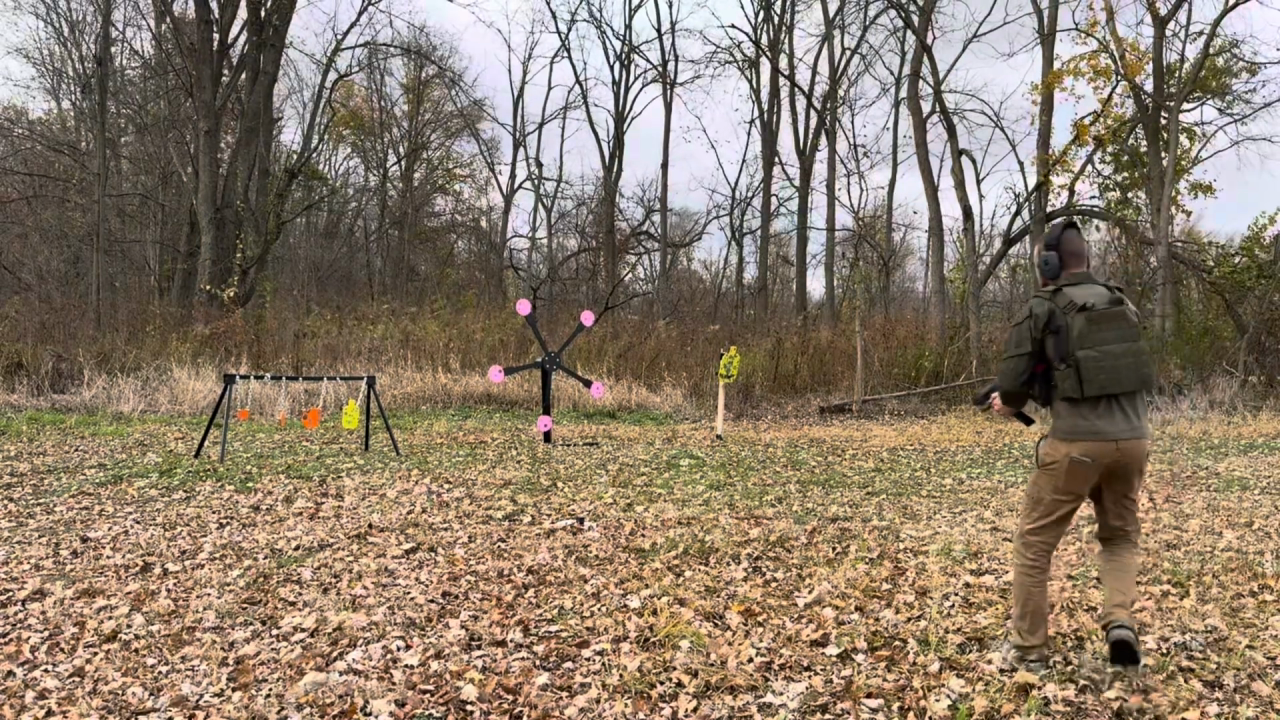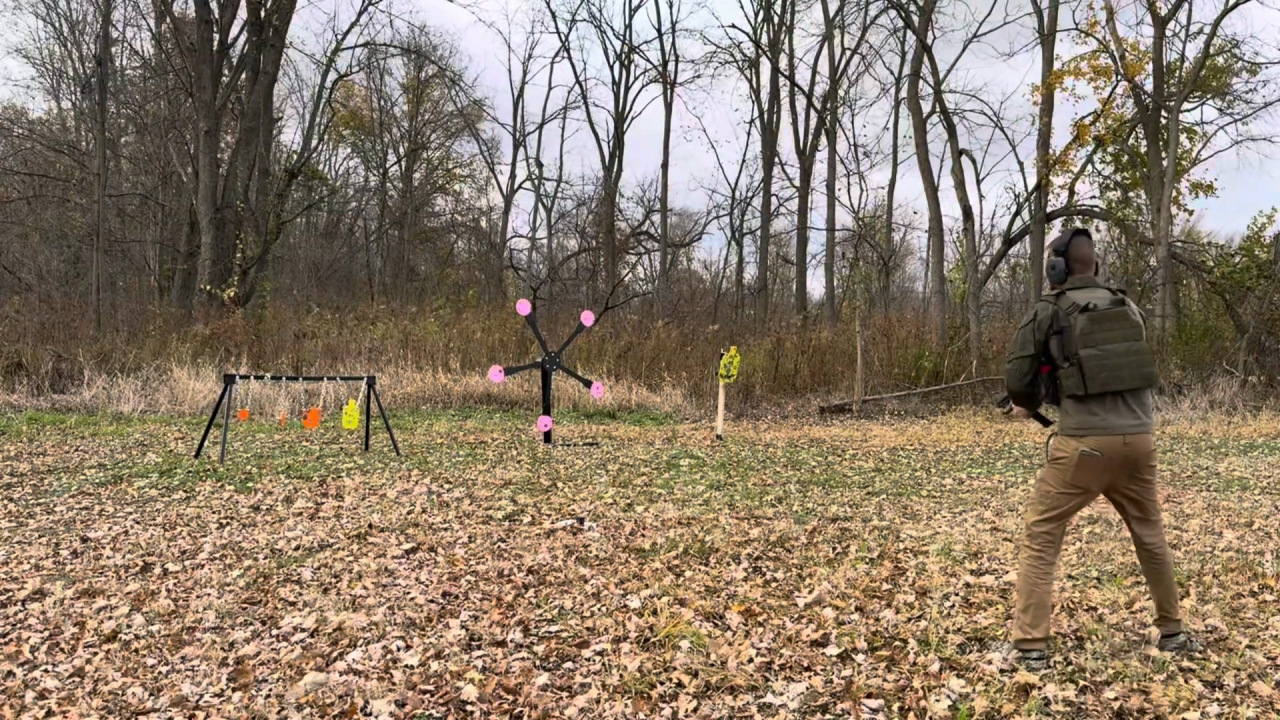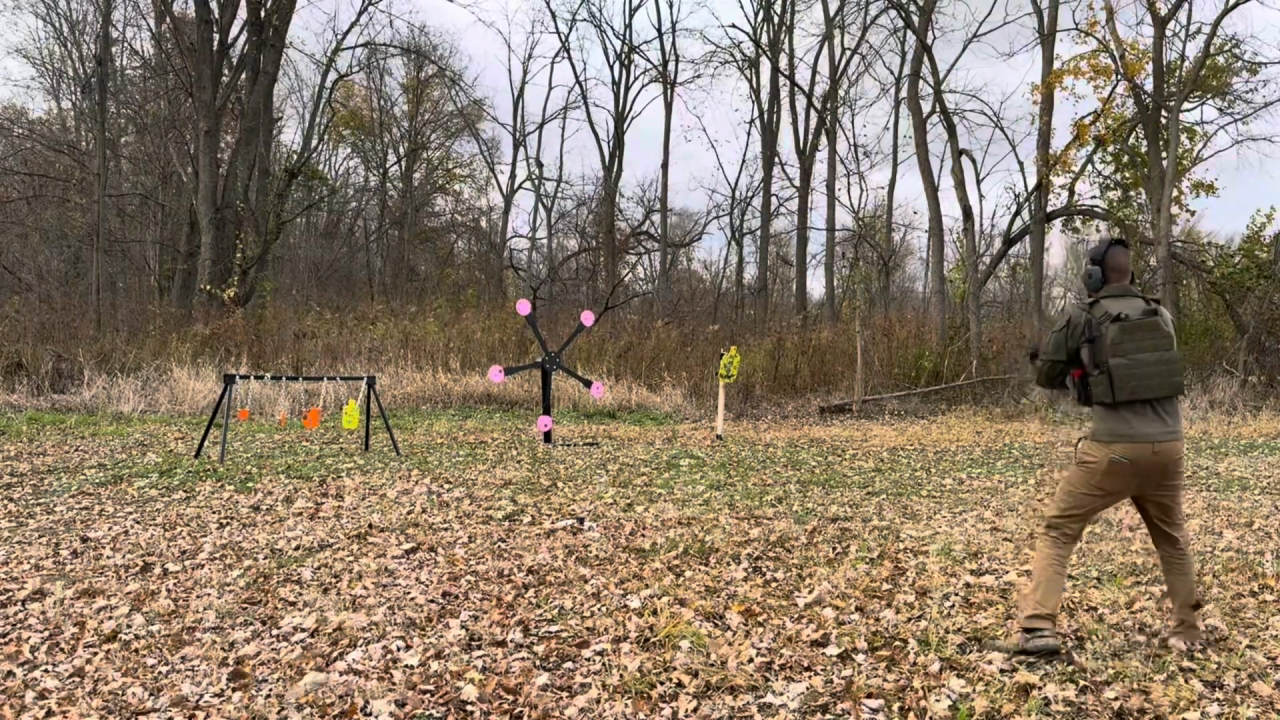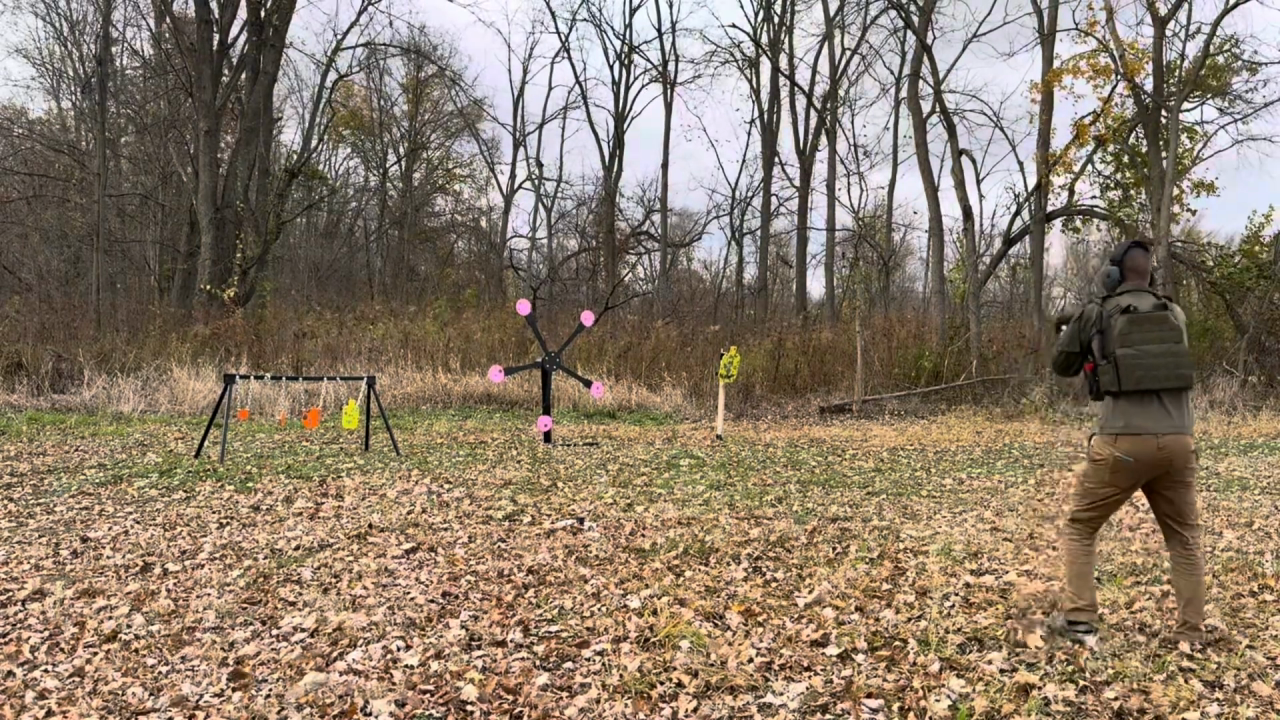
dt=0.2s
person 1, frame 1
left shoulder: (1041, 309)
right shoulder: (1123, 306)
left elbow: (1013, 378)
left wrist: (1010, 402)
left hip: (1075, 447)
right hip: (1131, 443)
left knee: (1034, 543)
right knee: (1119, 537)
left ankle: (1029, 648)
right ankle: (1119, 622)
person 1, frame 2
left shoulder: (1047, 313)
right shoulder: (1129, 309)
left elbow: (1017, 382)
left wrist: (1026, 405)
left hip: (1084, 444)
right hip: (1137, 441)
left knee: (1039, 540)
right knee: (1149, 536)
left ankle: (1031, 645)
right ankle: (1172, 629)
person 1, frame 3
left shoulder: (1078, 320)
right shoulder: (1162, 316)
left elbow: (1048, 377)
left wrist: (1061, 361)
left hip: (1112, 450)
right hip: (1167, 447)
left knee: (1056, 532)
right knee: (1172, 539)
left ankle: (1038, 628)
right ankle: (1187, 632)
person 1, frame 4
left shoulder: (1094, 314)
right shoulder: (1175, 314)
left elbow: (1062, 366)
left wrist: (1069, 334)
left hip: (1121, 443)
right hip: (1176, 442)
left knee: (1080, 528)
right knee: (1185, 538)
left ankle: (1078, 619)
right ankle: (1189, 632)
